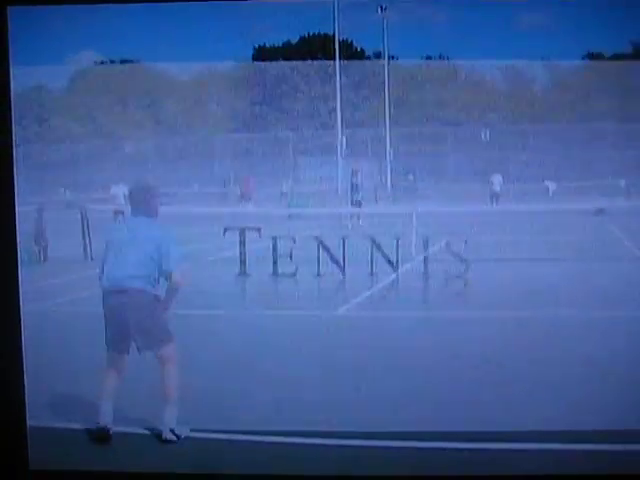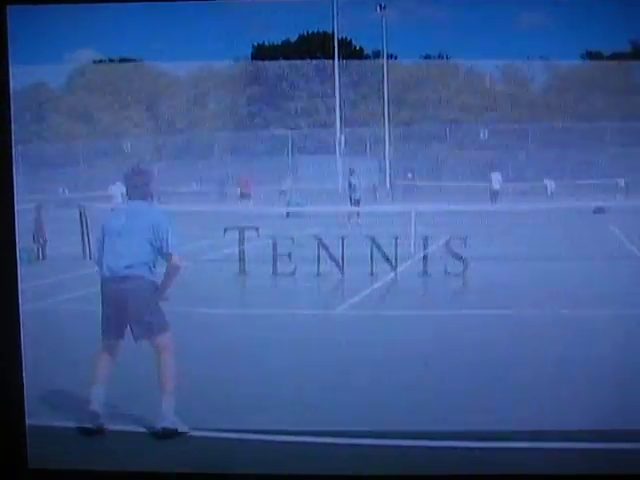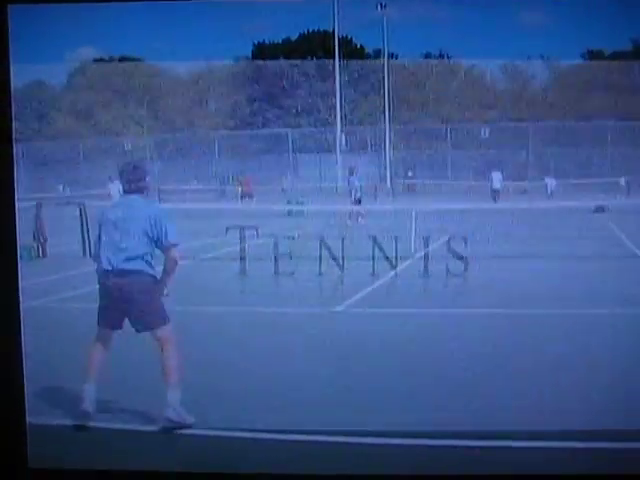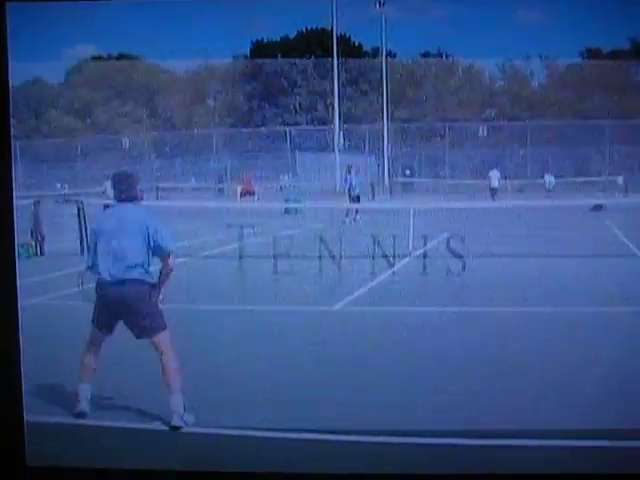
dt=0.1s
person 1, frame 1
left shoulder: (116, 233)
right shoulder: (158, 233)
left elbow: (103, 276)
right elbow: (175, 280)
right wrist: (164, 306)
left hip: (111, 301)
right hip: (141, 300)
left knee: (115, 365)
right knee: (169, 360)
left ankle: (105, 418)
right ankle: (168, 426)
person 1, frame 2
left shoulder: (111, 218)
right shoulder: (156, 216)
left elbow: (100, 261)
right elbow: (174, 263)
right wrist: (161, 290)
left hip: (110, 288)
right hip: (139, 287)
left knee: (108, 349)
right knee: (165, 350)
left ankle: (96, 405)
right ankle: (167, 418)
person 1, frame 3
left shoulder: (108, 211)
right shoulder: (152, 211)
left elbow: (97, 253)
right elbow: (172, 257)
right wrist: (162, 284)
left hip: (109, 282)
right hip: (140, 281)
left knee: (102, 341)
right knee: (167, 343)
left ankle: (87, 400)
right ankle: (173, 409)
person 1, frame 4
left shoulder: (100, 221)
right shoulder: (146, 219)
left elbow: (92, 265)
right elbow: (168, 263)
right wrist: (157, 290)
left hip: (106, 290)
right hip: (138, 289)
left knee: (93, 345)
right knee: (165, 349)
left ankle: (83, 401)
right ankle: (178, 413)
